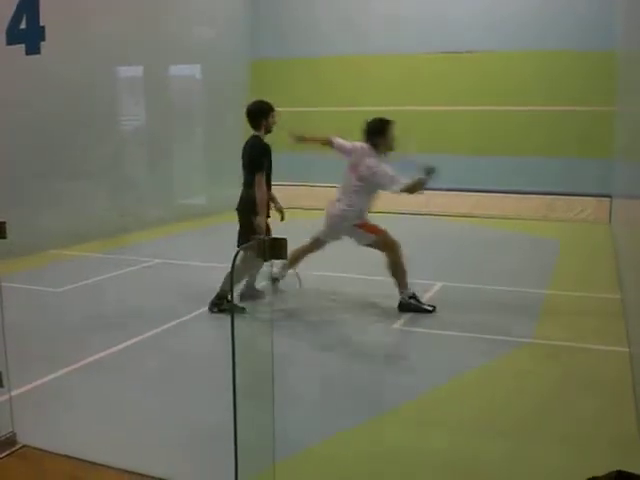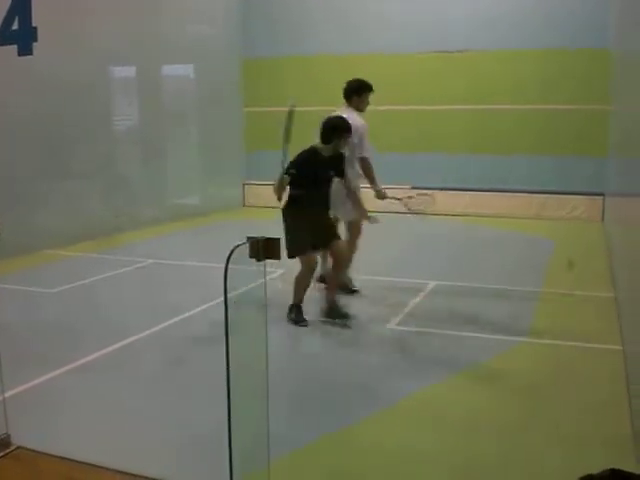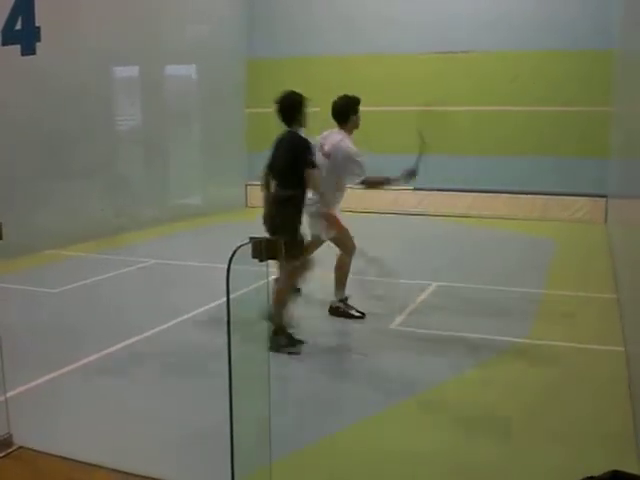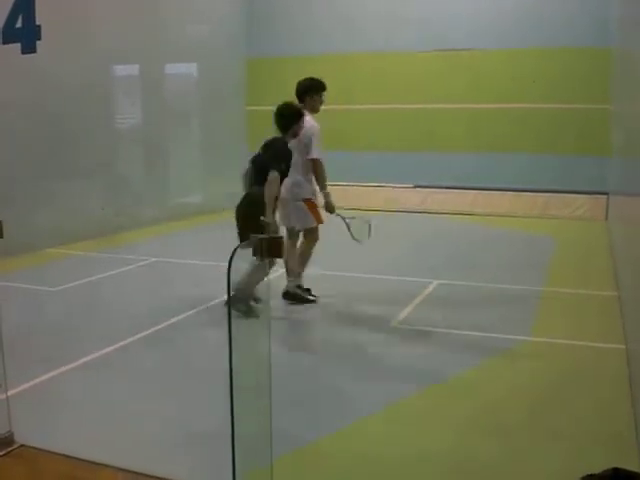
dt=1s
person 1, frame 1
left shoulder: (252, 144)
right shoulder: (261, 147)
right elbow: (259, 184)
left wrist: (275, 202)
right wrist: (260, 215)
left hip: (251, 206)
right hip: (253, 208)
right knee: (251, 255)
left ankle: (249, 288)
right ankle: (220, 299)
person 1, frame 2
left shoulder: (338, 158)
right shoulder: (305, 158)
left elbow: (346, 184)
right elbow: (281, 185)
left wrist: (360, 208)
right wrist: (280, 187)
left hip: (320, 215)
right hip: (298, 217)
left knee: (341, 255)
right knee: (310, 264)
left ankle: (331, 305)
right ankle: (295, 307)
person 1, frame 3
left shoulder: (281, 142)
right shoulder: (301, 144)
left elbow: (266, 178)
right elbow: (313, 180)
left wrist: (268, 206)
left hip: (277, 213)
right hip: (286, 217)
left knee: (302, 263)
right knee: (289, 273)
left ankle: (276, 313)
right ankle: (278, 332)
person 1, frame 4
left shoulder: (270, 144)
right shoulder: (283, 151)
left elbow: (248, 173)
right elbow: (272, 182)
right wrist: (270, 215)
left hip: (247, 207)
right hip: (256, 210)
right knee: (267, 259)
left ankle: (246, 290)
right ankle: (239, 296)
person 2, frame 1
left shoulder: (360, 149)
right shoulder: (378, 169)
left elbow: (328, 141)
right elbow: (408, 189)
left wrist: (303, 138)
right wrist: (425, 178)
left hip: (337, 213)
right hip: (351, 218)
left knee: (314, 245)
right knee: (392, 247)
left ankle: (277, 275)
right ankle: (406, 298)
person 2, frame 2
right shoulder: (357, 123)
right elbow: (363, 159)
right wrist: (375, 186)
right hip: (344, 184)
right knee: (354, 230)
left ankle: (325, 271)
right ankle: (342, 277)
person 2, frame 3
left shoulder: (327, 136)
right shoulder: (346, 149)
right elbow: (366, 182)
right wrist: (399, 178)
left hip: (314, 200)
right hip: (320, 205)
left knee: (317, 241)
right knee: (348, 248)
right ankle: (338, 302)
person 2, frame 4
right shoulder: (310, 125)
right elbow: (315, 163)
right wrist: (326, 194)
left hip: (284, 188)
right hip: (300, 190)
left knee: (291, 237)
right knee: (311, 236)
left ankle: (291, 284)
right ankle: (296, 284)
